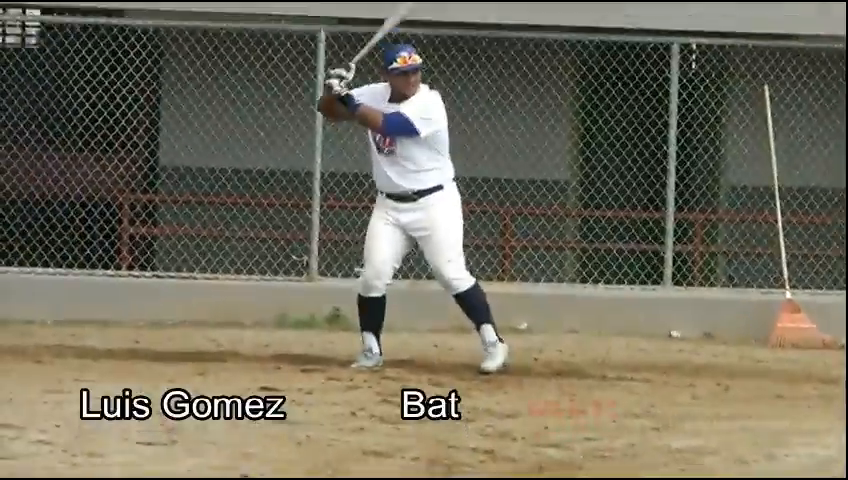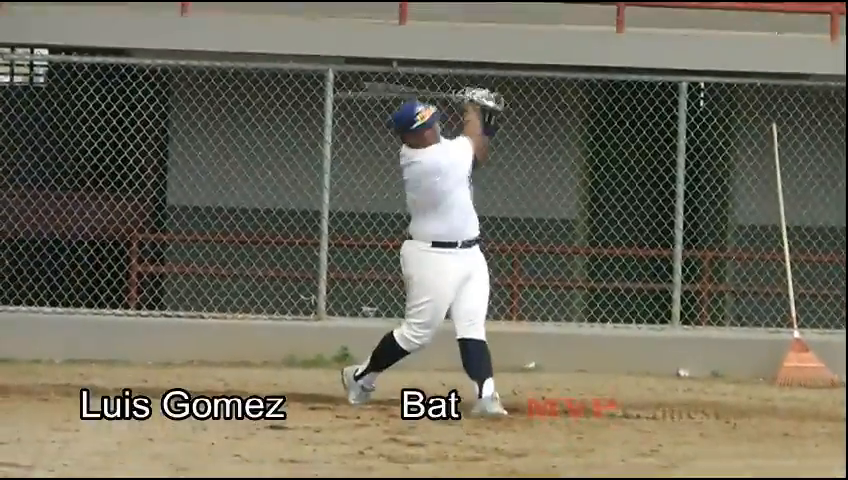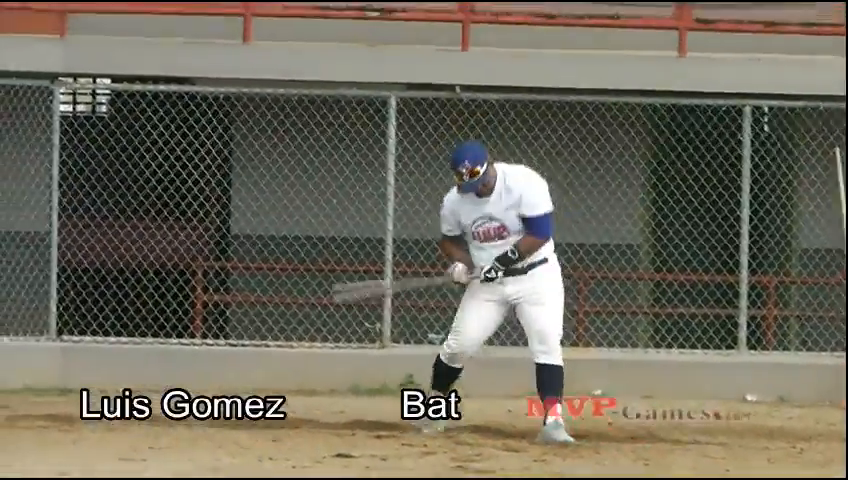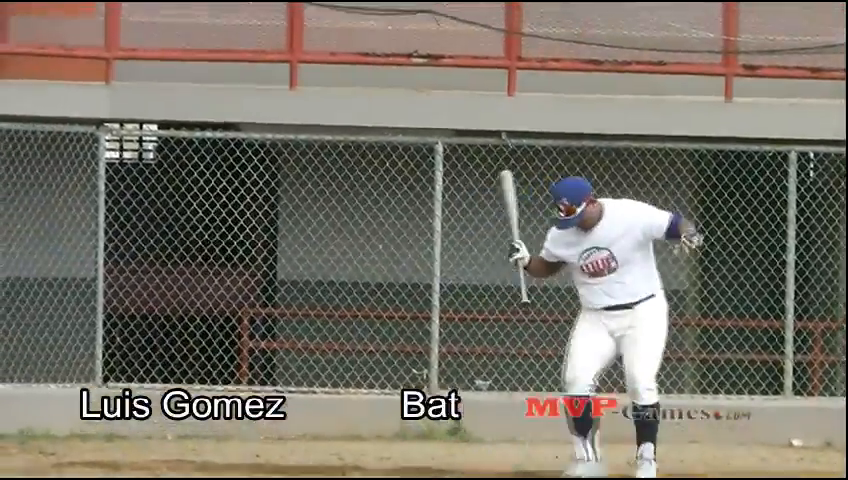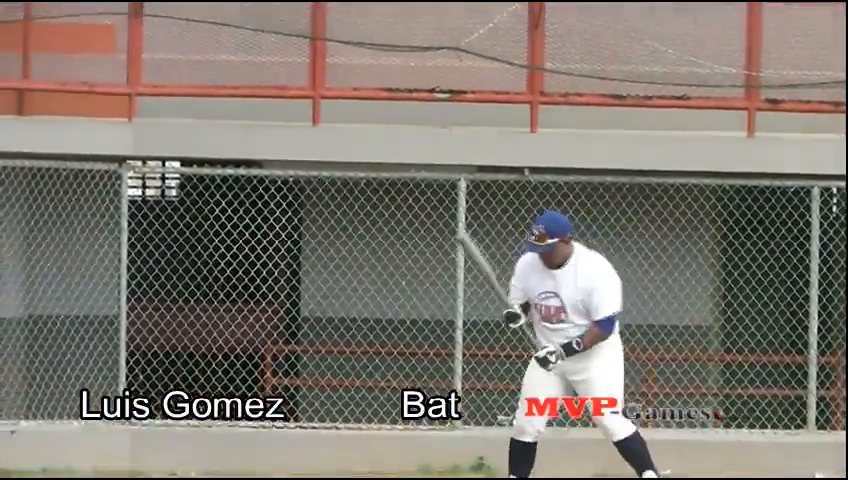
dt=1s
person 1, frame 1
left shoulder: (429, 102)
right shoulder: (374, 94)
left elbow: (387, 125)
right elbow: (328, 109)
left wrist: (347, 97)
right wrist: (336, 88)
left hip: (434, 201)
right hip: (389, 205)
left knee: (452, 273)
right knee: (373, 277)
left ankle: (493, 342)
right ankle: (371, 350)
person 1, frame 2
left shoulder: (421, 150)
right shoulder: (432, 161)
left elbow: (472, 156)
right elbow: (471, 138)
left wrist: (486, 128)
right wrist: (471, 110)
left hip: (468, 252)
right hip: (433, 257)
left knee: (473, 326)
right knee: (418, 330)
left ankle: (486, 396)
right ankle: (361, 377)
person 1, frame 3
left shoulder: (525, 182)
right shoulder: (454, 201)
left elbow: (540, 234)
right elbow: (450, 239)
left wrist: (504, 262)
right wrist: (459, 264)
left hip: (537, 276)
right hip: (487, 283)
left knee: (547, 345)
right knee: (458, 346)
left ankle: (552, 421)
person 1, frame 4
left shoulder: (632, 214)
right shoulder: (560, 232)
left elbow: (676, 225)
right elbow: (546, 268)
left wrist: (688, 236)
right wrist: (525, 261)
left hip: (643, 311)
right hip: (596, 316)
left knee: (640, 382)
right knee: (577, 380)
person 1, frame 5
left shoulder: (597, 270)
right shoulder: (527, 264)
left elbow: (605, 326)
right elbow: (518, 304)
left wrist: (564, 350)
right wrist: (516, 313)
left hip: (596, 353)
right hip: (550, 354)
left knee: (610, 420)
right knee: (526, 422)
